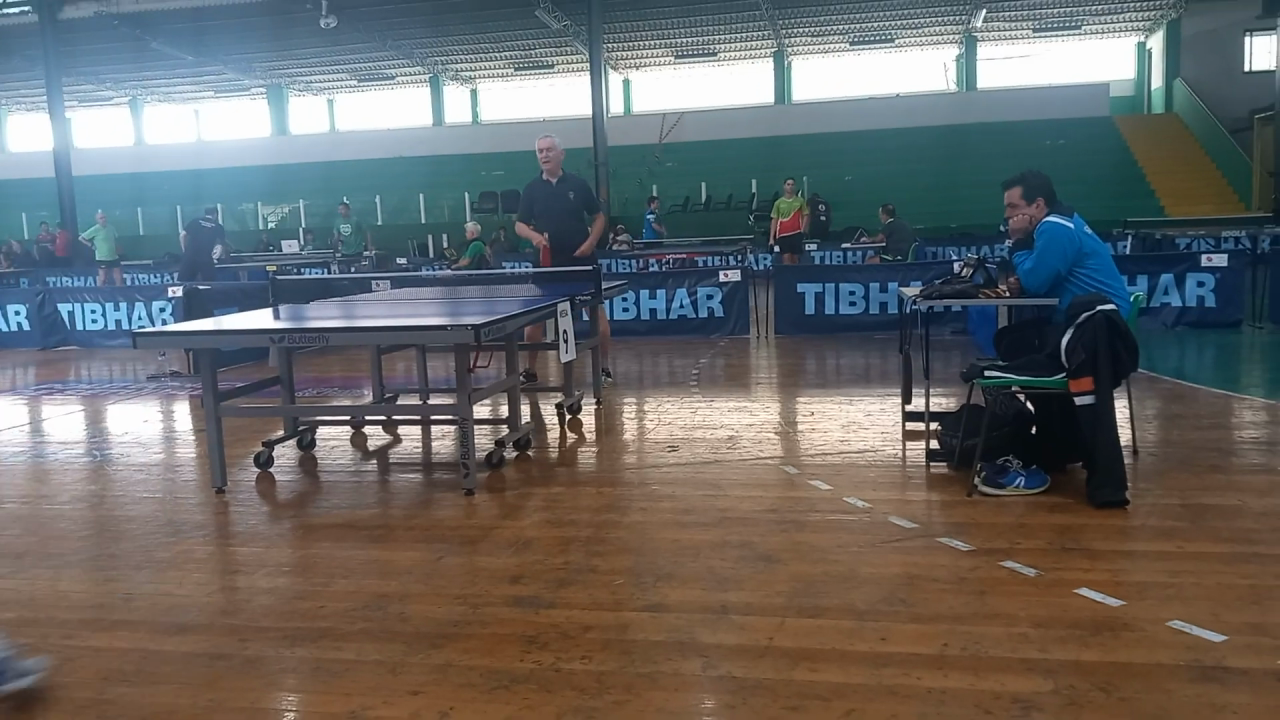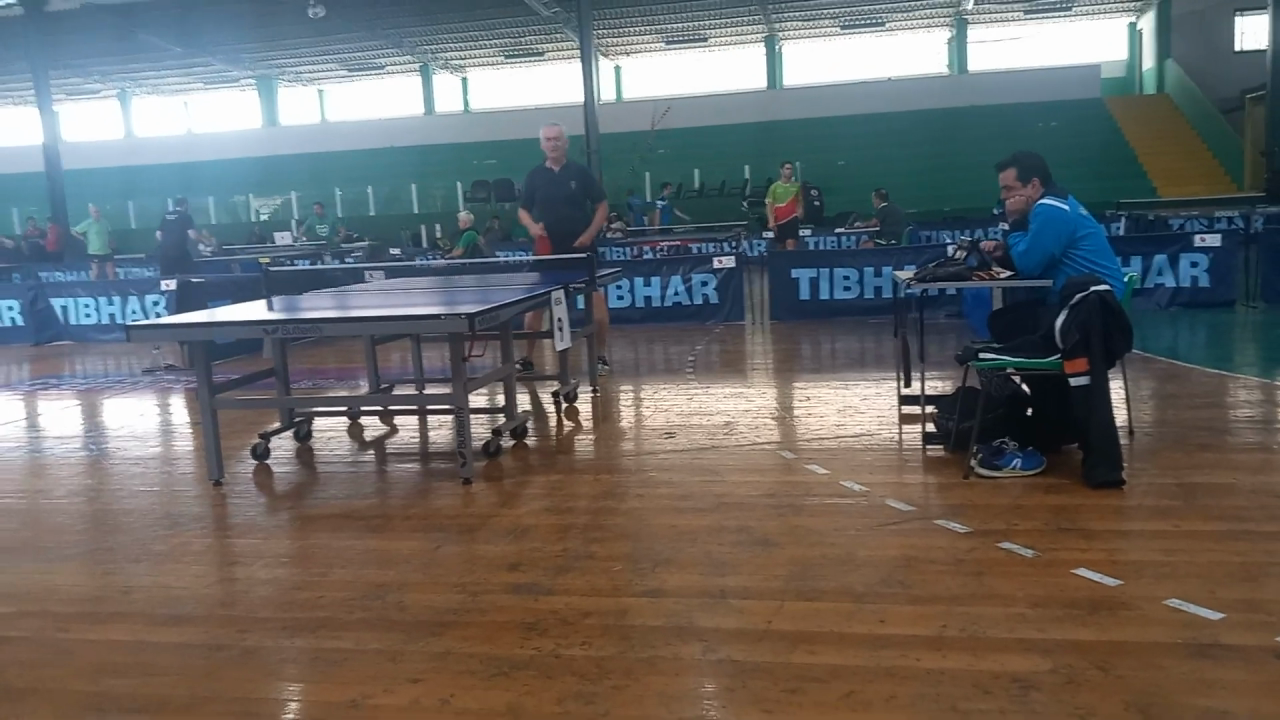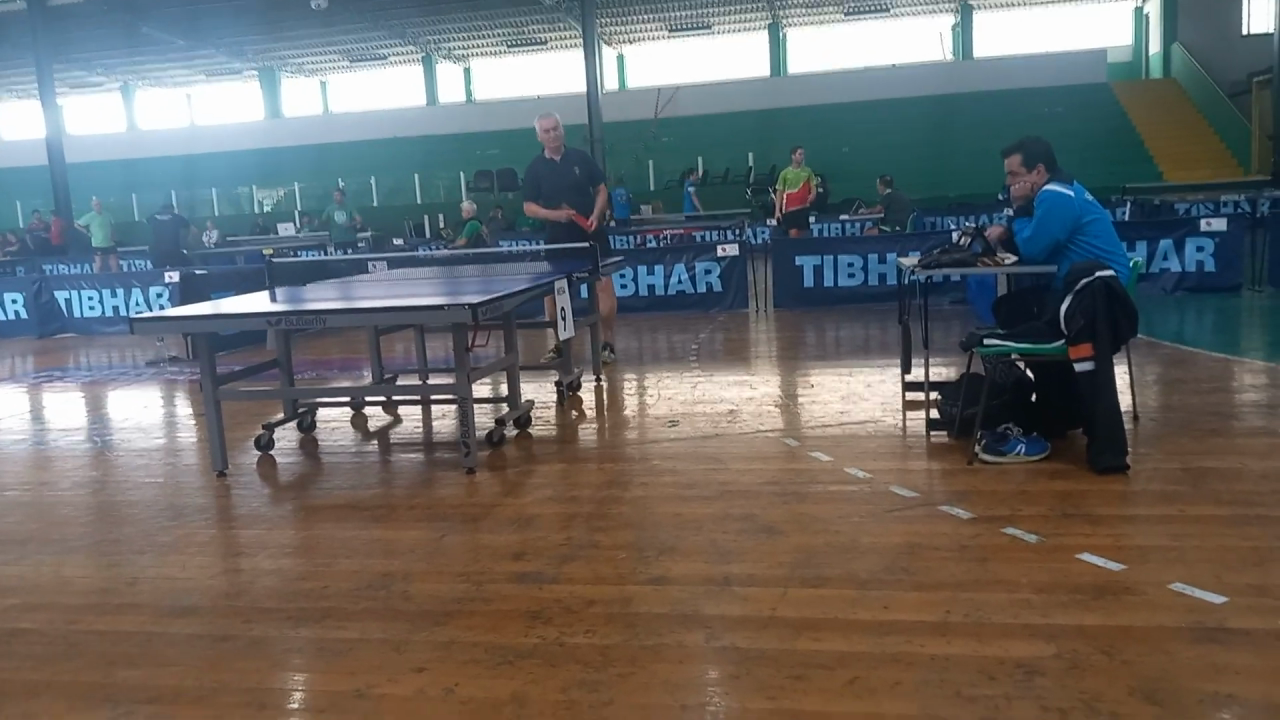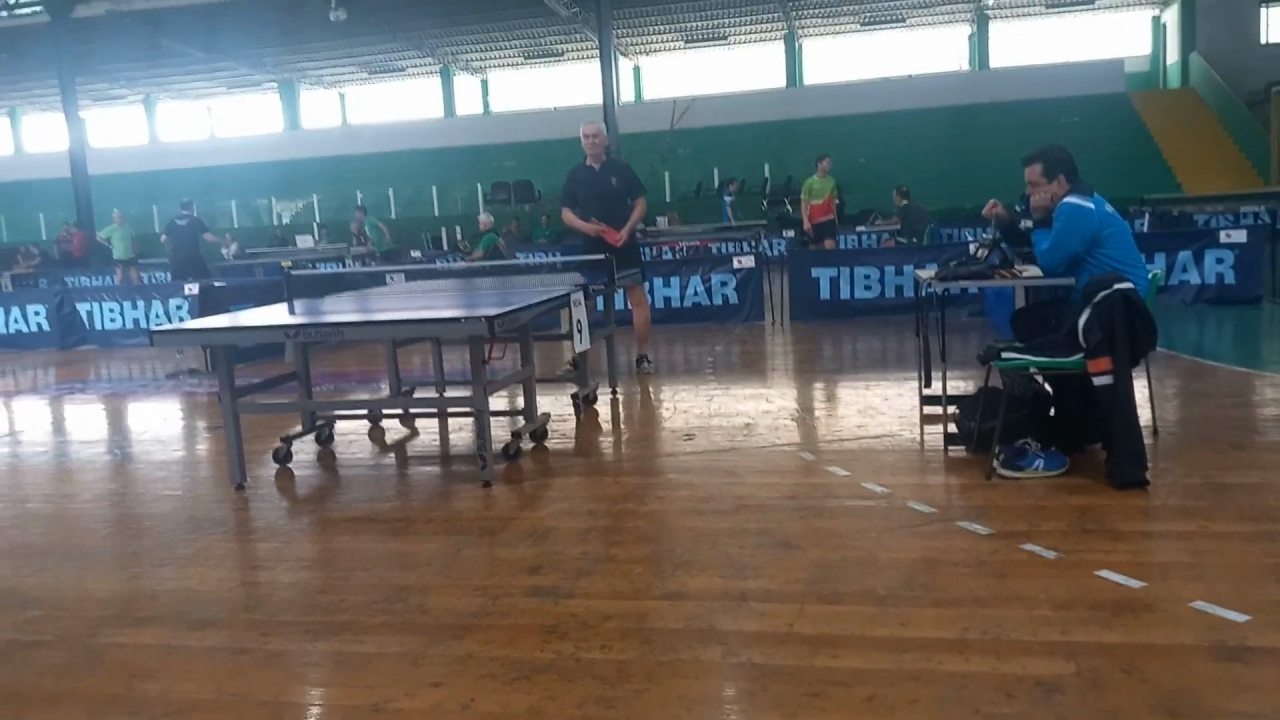
dt=0.5s
person 1, frame 1
left shoulder: (1055, 229)
right shoulder: (1058, 224)
left elbow: (1034, 282)
right elbow: (1039, 280)
left wrist: (1019, 241)
right wrist: (1020, 283)
left knee: (1014, 346)
right knee: (1010, 339)
person 1, frame 2
left shoulder: (1050, 210)
right shoulder: (1055, 205)
left elbow: (1029, 265)
right elbow: (1032, 258)
left wrist: (1016, 221)
right wrist: (1005, 252)
left knee: (1007, 327)
right knee: (1006, 322)
person 1, frame 3
left shoulder: (1055, 197)
right shoulder: (1060, 192)
left elbow: (1032, 252)
right elbow: (1033, 246)
left wrist: (1021, 209)
right wrist: (1008, 235)
left knee: (1011, 312)
right knee: (1010, 307)
right ankle: (1060, 411)
person 1, frame 4
left shoulder: (1075, 208)
right shoulder: (1079, 203)
left elbow: (1049, 263)
right elbow: (1049, 253)
left wrist: (1039, 218)
right wrist: (1006, 223)
left knee: (1030, 326)
right knee: (1029, 320)
left ankle: (1072, 431)
right ankle: (1078, 425)
person 2, frame 1
left shoulder: (578, 184)
right shoulder: (531, 189)
left elbow: (599, 217)
right elbow: (520, 225)
left wrist: (590, 242)
right wrist: (534, 236)
left hip: (580, 261)
right hip: (548, 263)
left knee: (597, 312)
left ankle: (604, 369)
right ankle: (530, 371)
person 2, frame 2
left shoulder: (581, 172)
right shoulder: (534, 176)
left elbow: (602, 207)
right elbow: (523, 210)
left wrist: (590, 234)
right wrist: (532, 227)
left hip: (580, 249)
right hip: (548, 251)
left knee: (596, 301)
left ankle: (601, 356)
right ankle: (527, 359)
person 2, frame 3
left shoulder: (581, 158)
right shoulder: (535, 168)
left elbow: (601, 190)
right elbow: (529, 207)
left wrist: (596, 215)
right wrist: (554, 214)
left hip: (591, 233)
right hip: (558, 237)
left knee: (604, 285)
left ankle: (607, 343)
right ankle: (559, 344)
person 2, frame 4
left shoulder: (621, 169)
right shoulder: (575, 175)
left elbow: (640, 203)
right elbow: (566, 212)
left wrist: (628, 229)
right wrist: (586, 227)
left hip: (624, 245)
right hip: (591, 248)
left knee: (638, 297)
left ankle: (642, 356)
